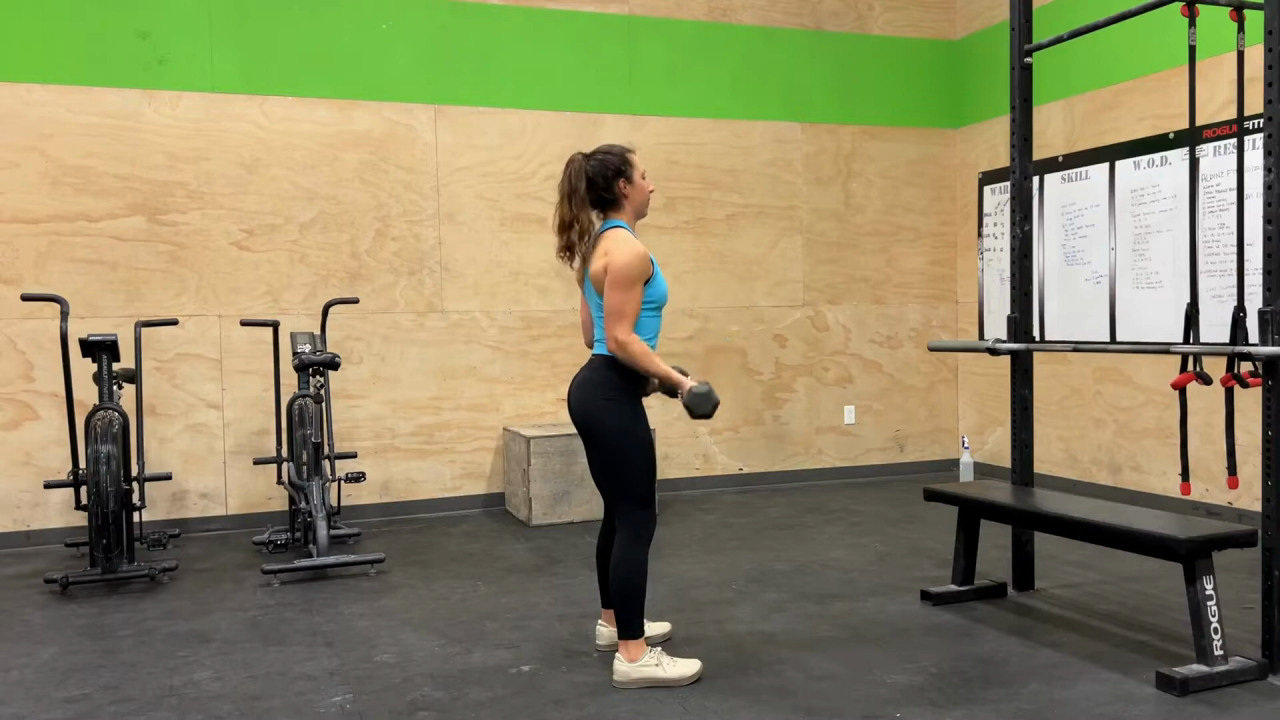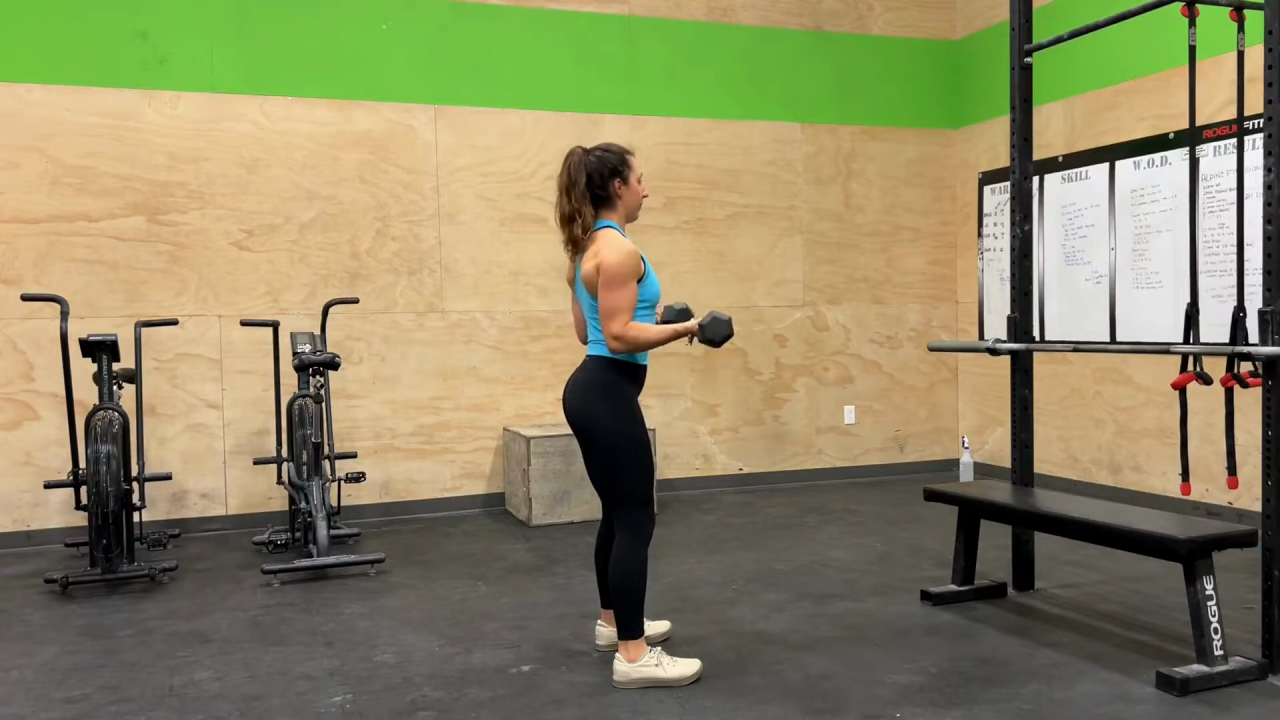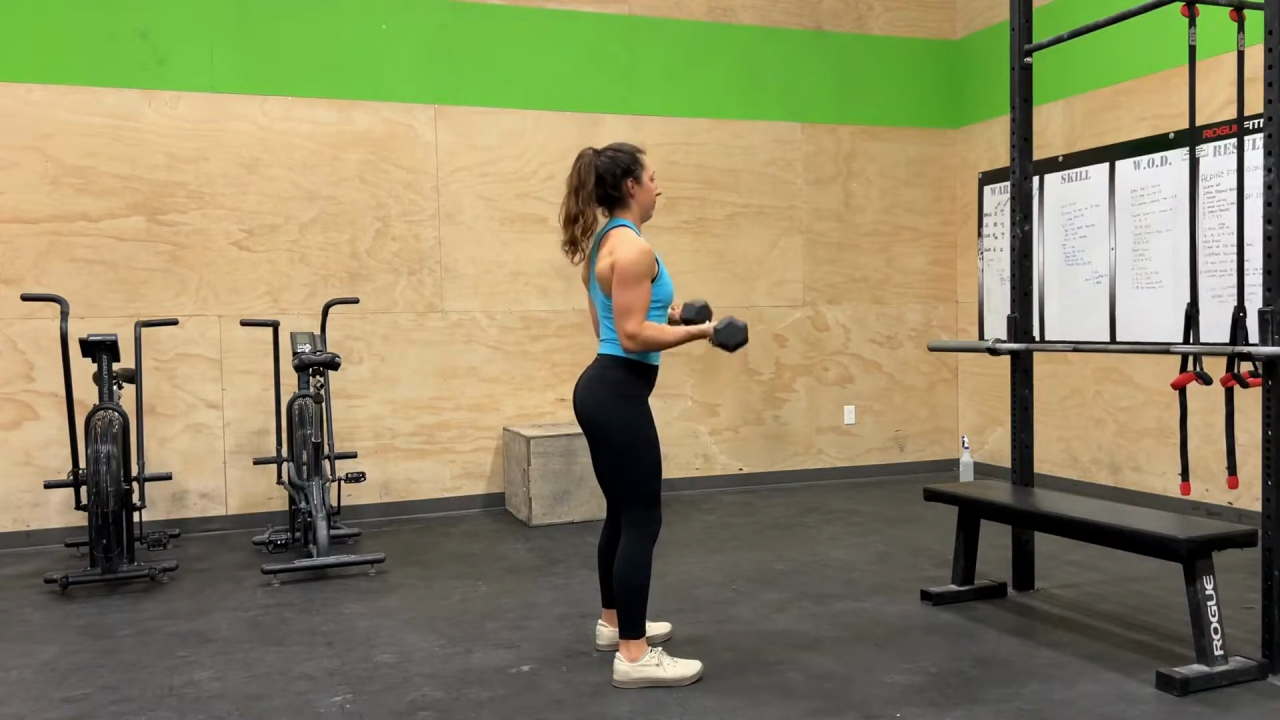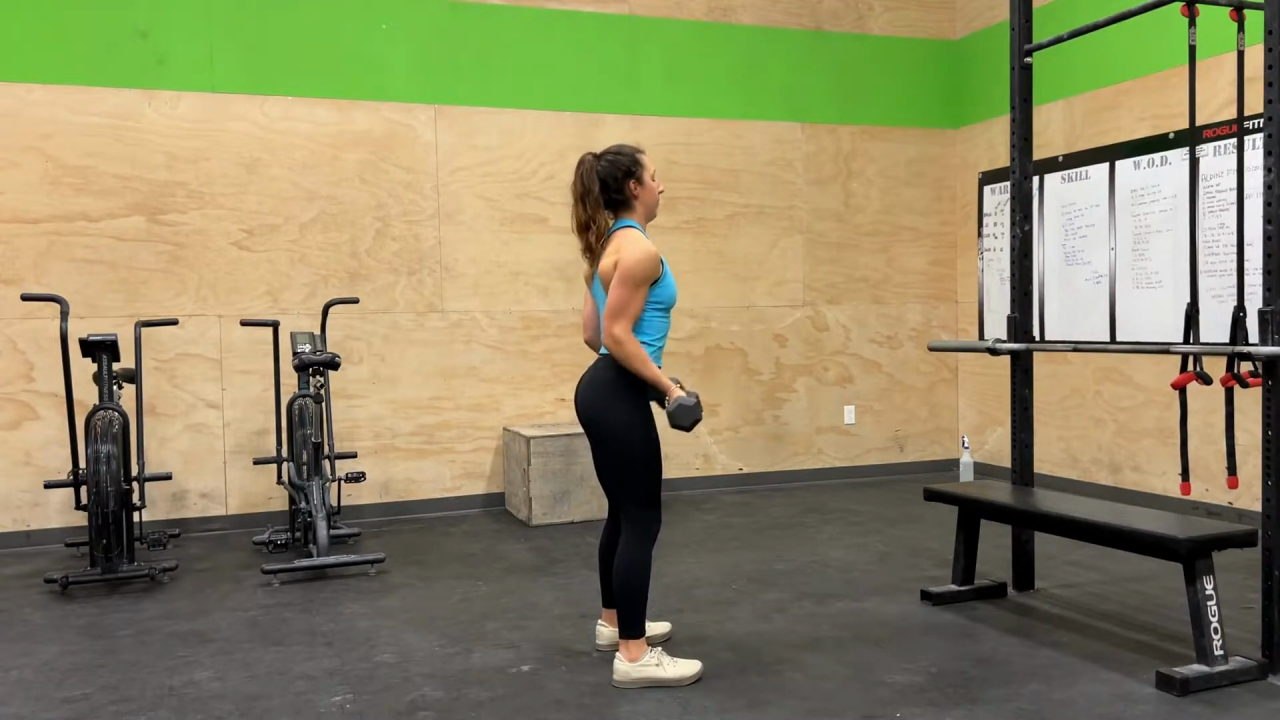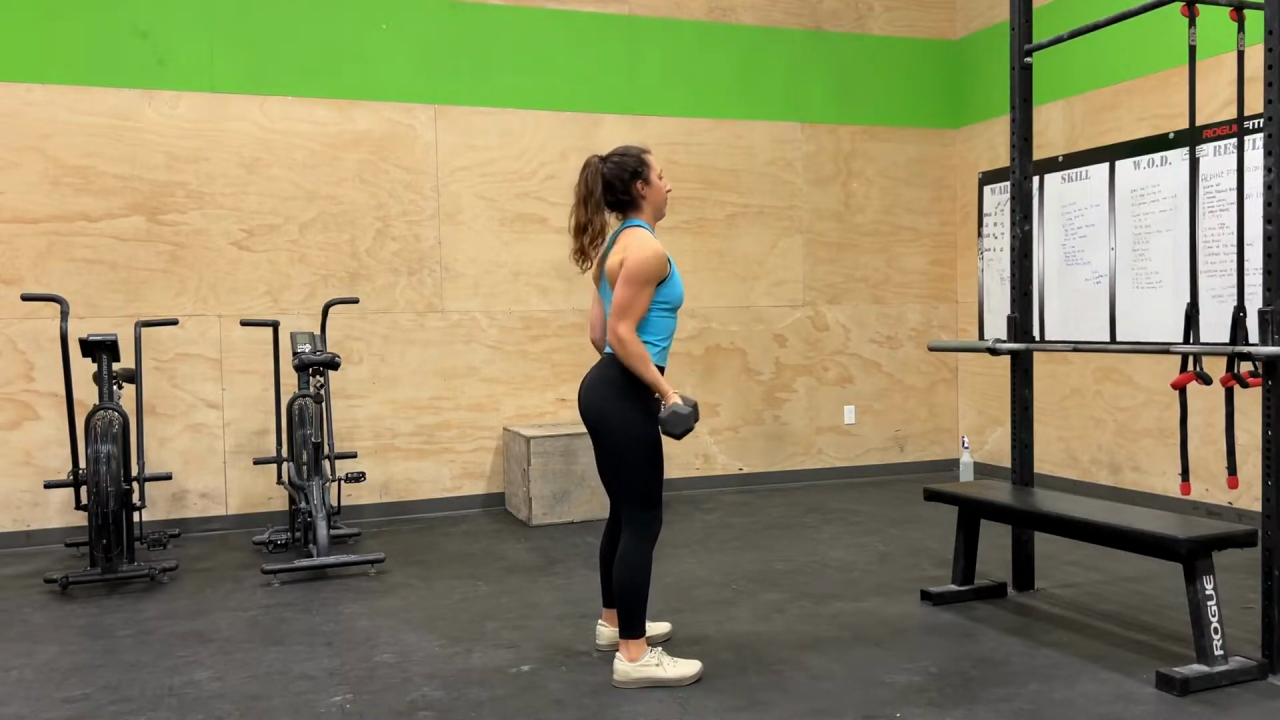
dt=1s
person 1, frame 1
left shoulder: (600, 245)
right shoulder: (628, 249)
right elbow: (621, 338)
left wrist: (656, 371)
right wrist: (676, 379)
left hip: (594, 389)
right hip: (612, 397)
left knee: (618, 514)
right knee: (636, 521)
left ankle: (613, 622)
right ankle: (633, 656)
person 1, frame 2
left shoulder: (589, 246)
right shoulder: (618, 248)
right elbow: (618, 335)
left wrist: (655, 321)
right wrist: (684, 328)
left hip: (591, 388)
right hip: (608, 394)
left knee: (617, 513)
right knee: (634, 521)
left ankle: (613, 622)
right ankle: (632, 656)
person 1, frame 3
left shoulder: (603, 243)
right shoulder: (631, 246)
right elbow: (633, 336)
left wrist: (667, 317)
right wrist: (700, 331)
left hip: (601, 387)
right hip: (618, 394)
left knee: (622, 513)
right knee: (641, 521)
left ankle: (614, 622)
right ankle: (634, 656)
person 1, frame 4
left shoulder: (610, 245)
right shoulder: (638, 249)
right elbow: (618, 337)
right wrist: (667, 386)
left hip: (600, 389)
right hip: (618, 397)
left knee: (623, 513)
right knee: (641, 521)
left ankle: (613, 622)
right ankle: (634, 655)
person 1, frame 5
left shoulder: (618, 245)
right shoulder: (646, 248)
right elbow: (622, 334)
right wrist: (664, 390)
left hip: (605, 389)
right hip: (624, 397)
left knee: (625, 513)
right knee: (642, 521)
left ankle: (614, 622)
right ankle: (634, 656)
